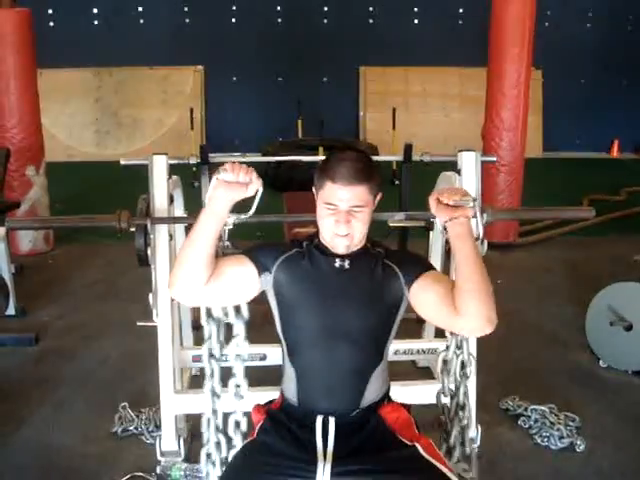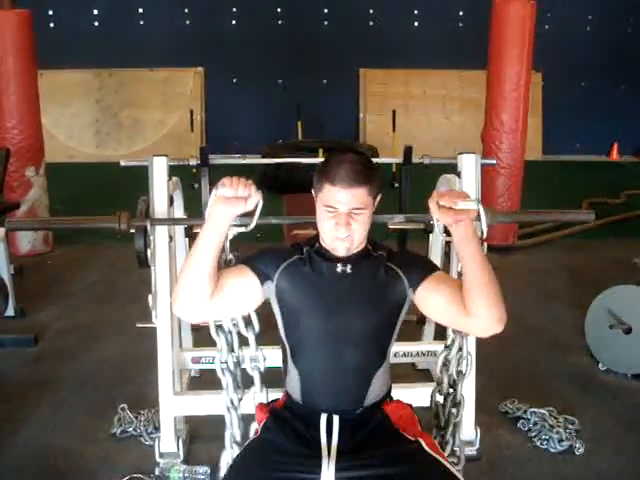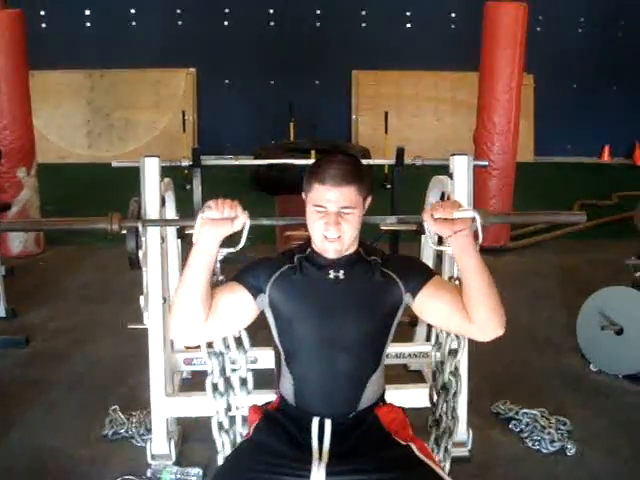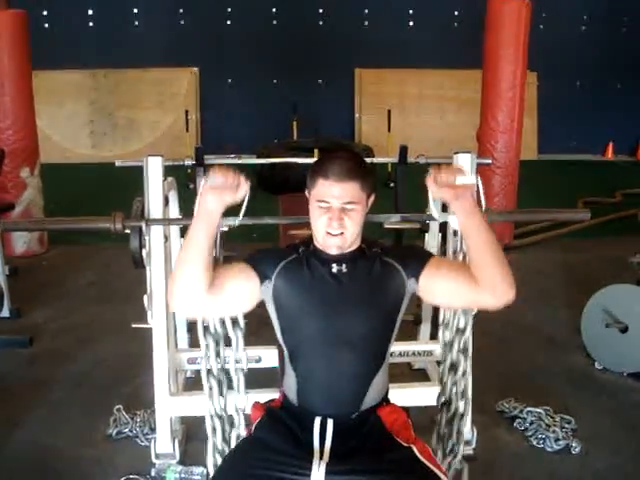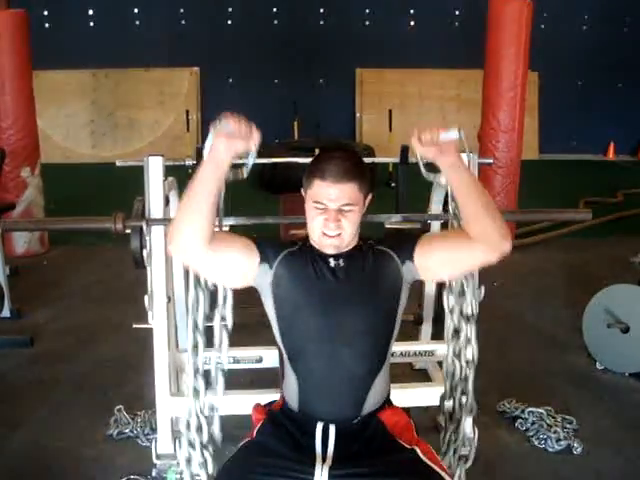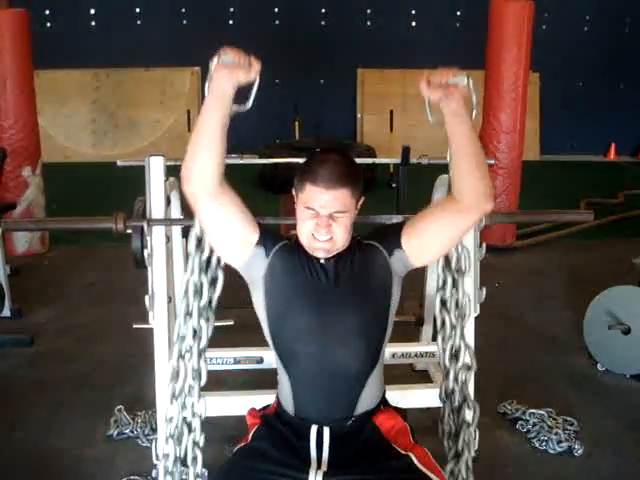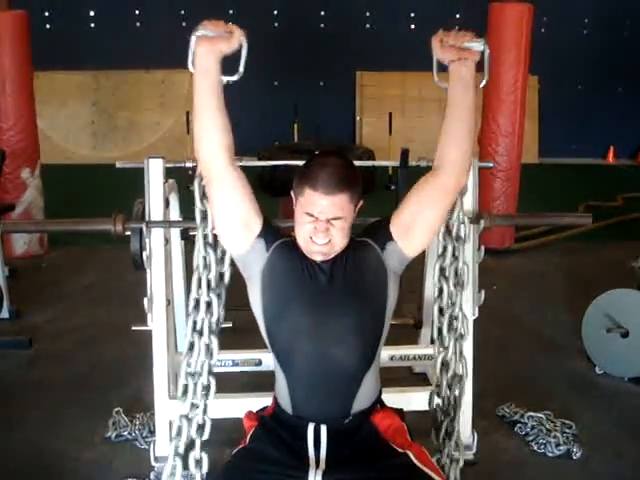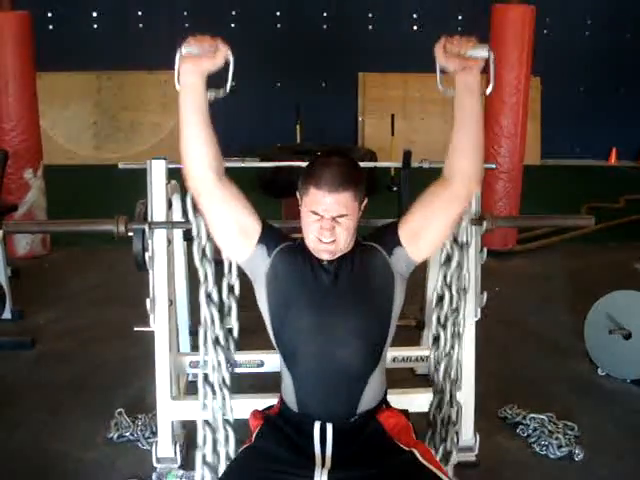
dt=0.2s
person 1, frame 1
left shoulder: (400, 269)
right shoulder: (279, 261)
left elbow: (476, 322)
right elbow: (188, 289)
left wrist: (458, 225)
right wrist: (219, 202)
left hip: (374, 431)
right hip: (288, 432)
person 1, frame 2
left shoulder: (403, 269)
right shoulder: (279, 266)
left elbow: (488, 322)
right elbow: (190, 306)
left wrist: (462, 229)
right wrist: (219, 219)
left hip: (376, 428)
right hip: (293, 428)
person 1, frame 3
left shoulder: (397, 274)
right shoulder: (271, 274)
left elbow: (488, 326)
right elbow: (187, 329)
left wrist: (461, 239)
right wrist: (207, 240)
left hip: (369, 432)
right hip: (286, 431)
person 1, frame 4
left shoulder: (399, 267)
right shoulder: (275, 267)
left elbow: (497, 292)
right elbow: (188, 301)
left wrist: (464, 206)
right wrist: (210, 208)
left hip: (371, 431)
right hip: (288, 430)
person 1, frame 5
left shoulder: (395, 259)
right shoulder: (275, 261)
left elbow: (493, 243)
right elbow: (187, 244)
left wrist: (452, 162)
right wrist: (218, 155)
left hip: (375, 436)
right hip: (288, 436)
person 1, frame 6
left shoulder: (385, 256)
right shoulder: (266, 257)
left elbow: (473, 202)
right elbow: (201, 187)
left wrist: (454, 108)
right wrist: (221, 88)
left hip: (370, 439)
right hip: (282, 441)
person 1, frame 7
left shoulder: (382, 253)
right shoulder: (264, 255)
left elbow: (449, 173)
right elbow: (218, 166)
left wrist: (462, 69)
right wrist: (208, 58)
left hip: (367, 437)
right hip: (280, 440)
person 1, frame 8
left shoulder: (387, 258)
right shoulder: (270, 258)
left elbow: (460, 183)
right elbow: (207, 182)
left wrist: (467, 78)
right wrist: (192, 76)
left hip: (371, 437)
right hip: (287, 437)
